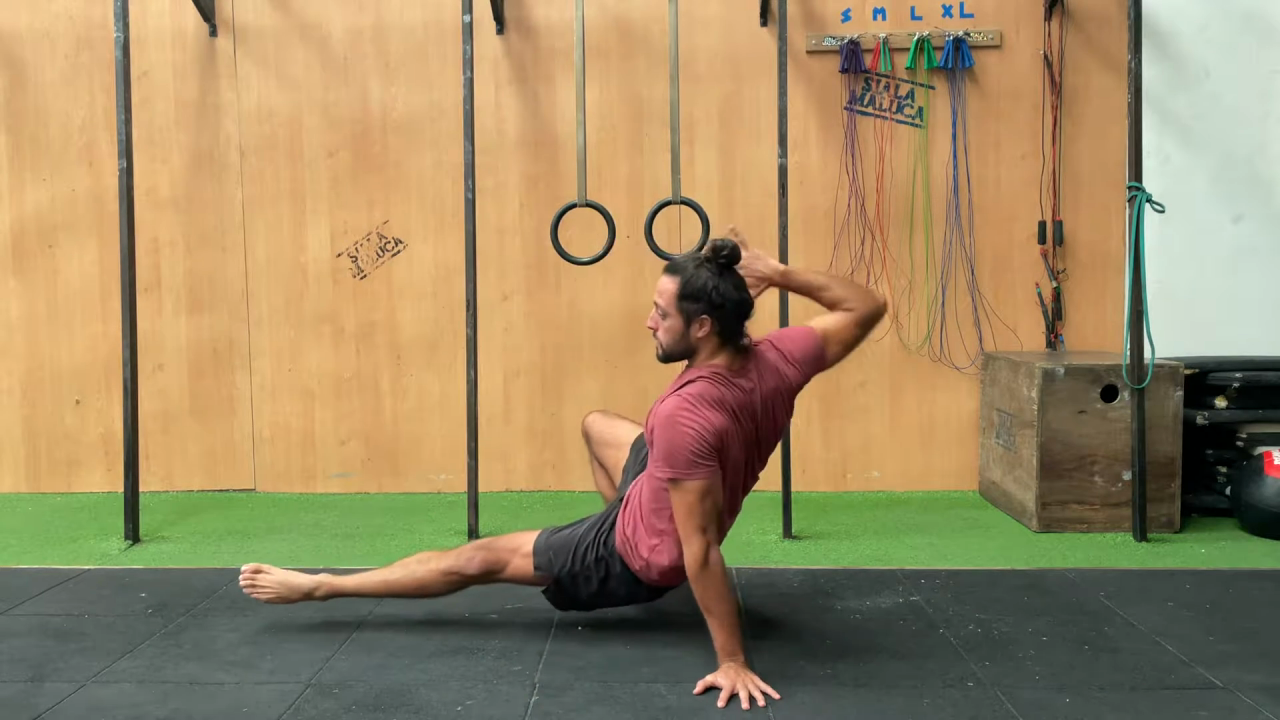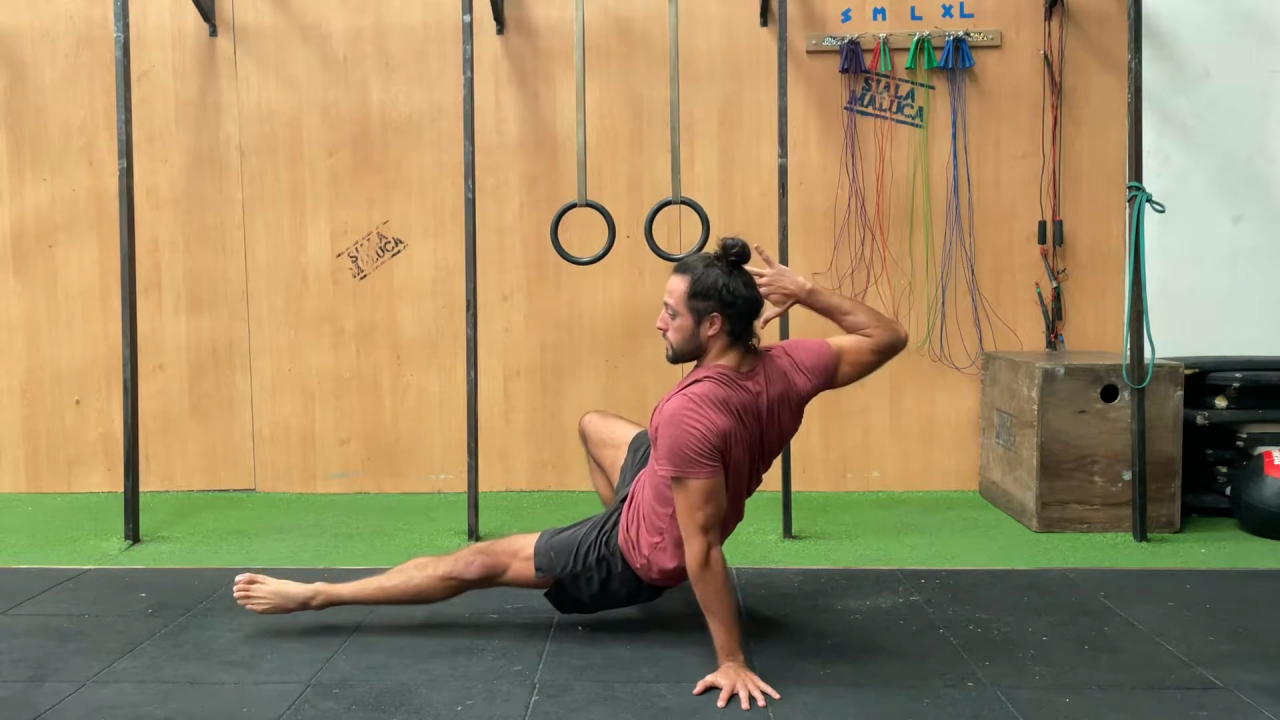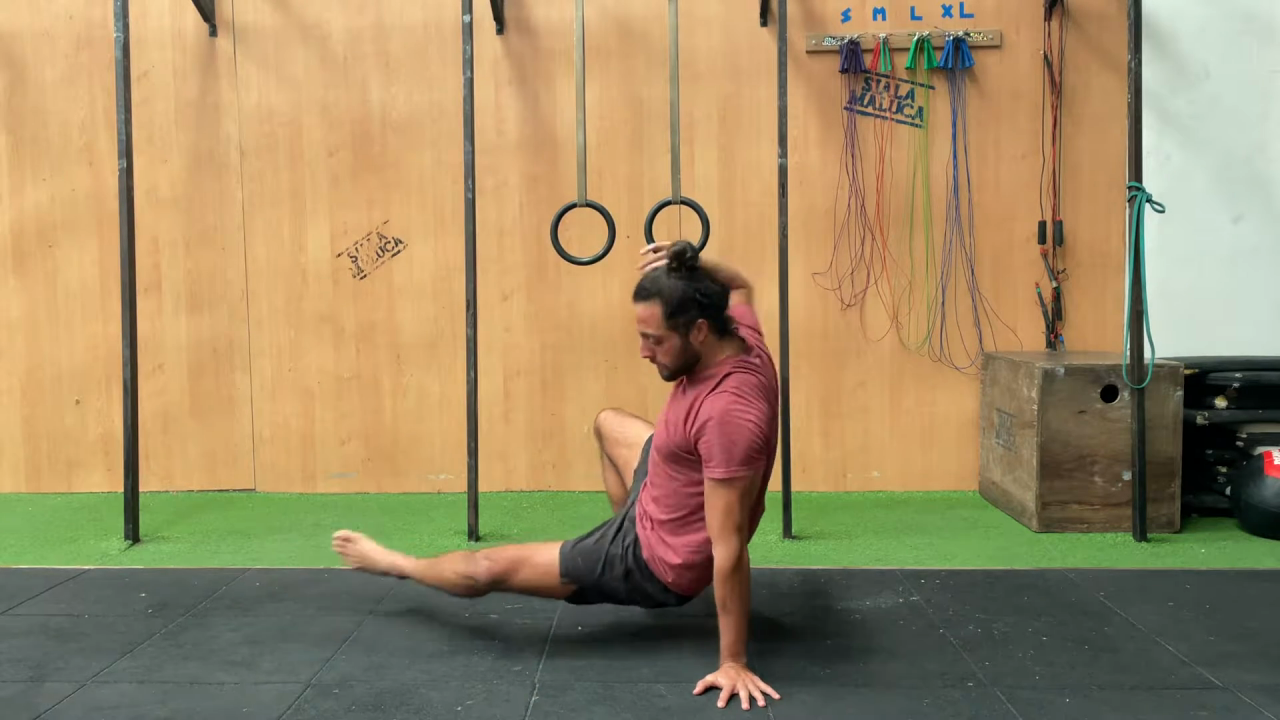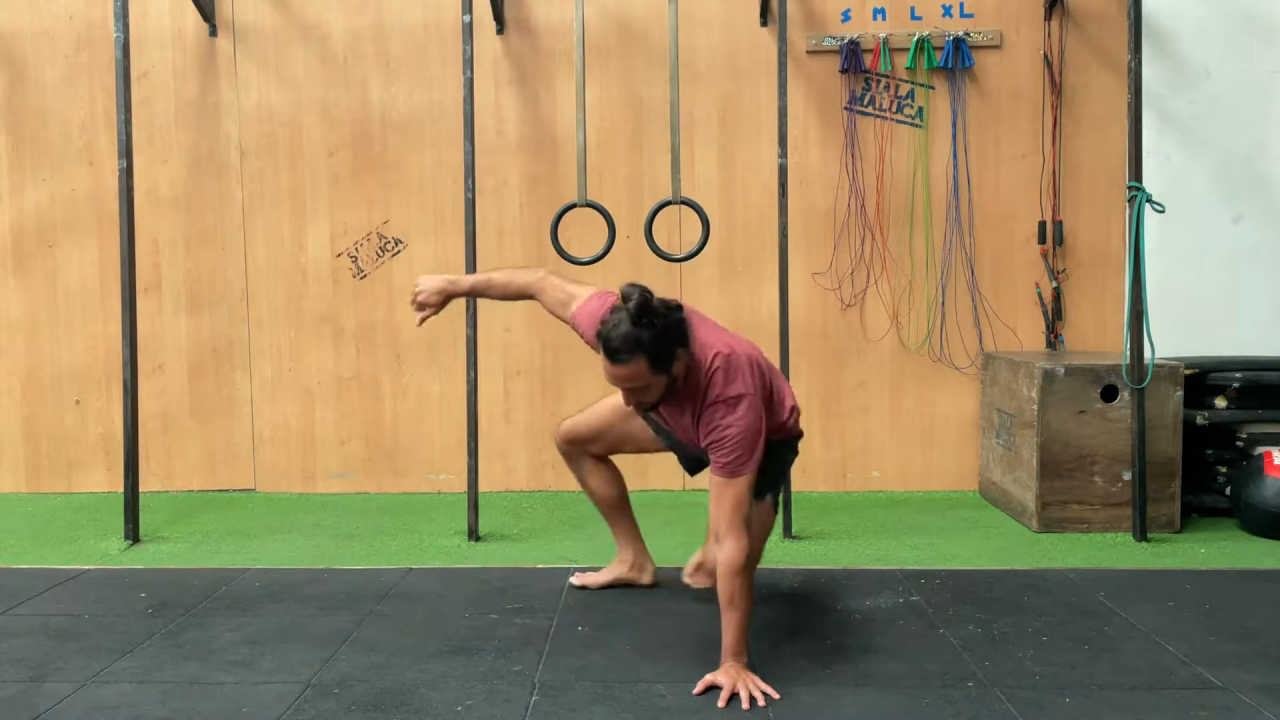
dt=0.4s
person 1, frame 1
left shoulder: (684, 417)
right shoulder: (781, 359)
left elbow: (700, 551)
right elbow: (868, 306)
left wrist: (732, 663)
right wrist: (781, 274)
left hip: (638, 555)
right hip: (660, 491)
left knee: (480, 559)
right knee: (596, 426)
left ankle: (317, 586)
person 1, frame 2
left shoulder: (690, 415)
right shoulder: (791, 367)
left elbow: (700, 551)
right elbow: (889, 336)
left wrist: (732, 664)
right wrist: (808, 291)
left hip: (640, 554)
right hip: (664, 489)
left knee: (476, 563)
right knee: (593, 426)
left ankle: (311, 595)
person 1, frame 3
left shoulder: (729, 413)
right shoulder: (739, 335)
left elbow: (726, 550)
right elbow: (737, 286)
left wrist: (733, 662)
right wrist: (689, 266)
left hip: (661, 562)
right hip: (664, 498)
left knee: (490, 566)
right knee: (611, 422)
left ankle: (394, 564)
right ankle: (593, 560)
person 1, frame 4
left shoulder: (736, 410)
right shoulder: (613, 321)
left elbow: (732, 542)
right elbow: (542, 282)
left wrist: (734, 662)
right wrist: (454, 284)
left hip: (762, 436)
left knee: (726, 553)
right knee: (571, 438)
left ankle: (705, 566)
right ankle: (634, 559)
